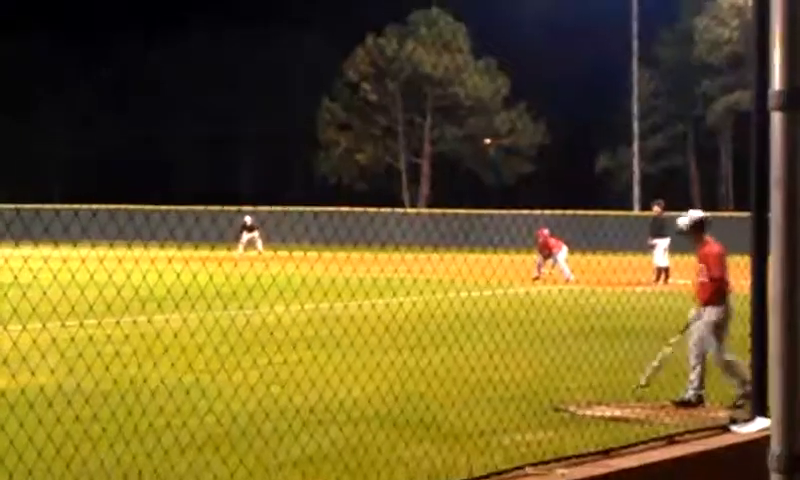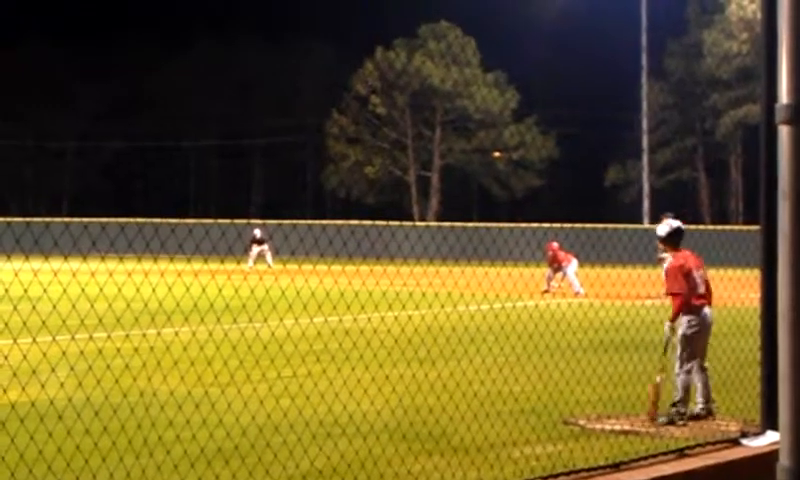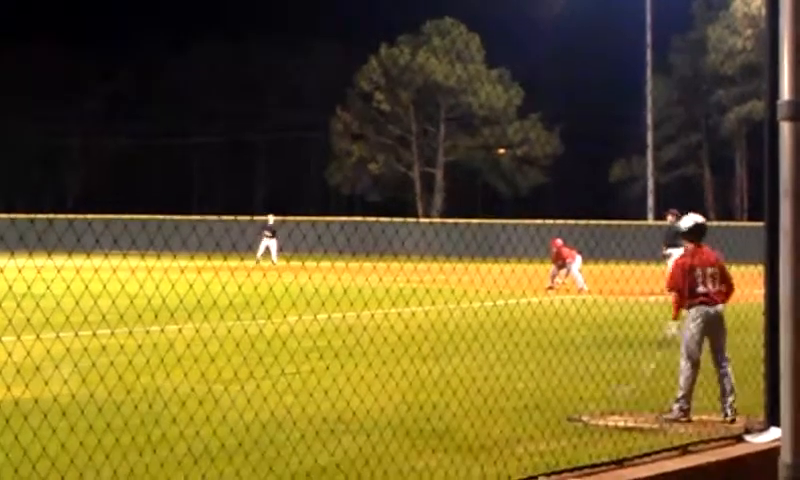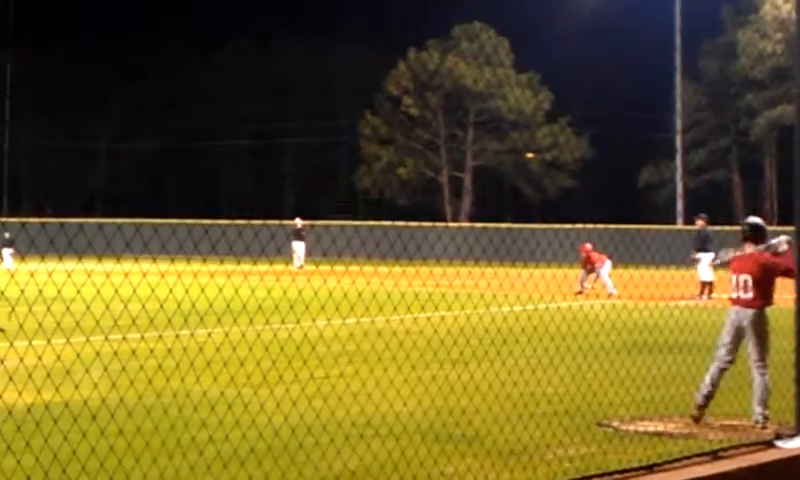
dt=0.7s
person 1, frame 1
left shoulder: (712, 250)
right shoulder: (703, 249)
left elbow: (716, 283)
left wrist: (699, 307)
right wrist: (700, 306)
left hip: (716, 308)
right hip: (707, 307)
left knee: (718, 353)
right knee: (696, 349)
left ankle: (745, 389)
right ankle: (695, 394)
person 1, frame 2
left shoulder: (674, 265)
right shoulder: (693, 257)
left elbow: (681, 297)
right elbow: (707, 287)
left wrist: (671, 321)
left hip: (691, 316)
right hip: (705, 313)
left knee: (683, 365)
right knee: (699, 363)
left ankle: (678, 412)
right ankle: (704, 407)
person 1, frame 3
left shoulder: (683, 261)
right shoulder: (716, 256)
left elbow: (678, 293)
right elbow: (729, 287)
left wrist: (675, 318)
left hip: (697, 312)
right hip: (717, 311)
left knee: (689, 362)
right knee: (722, 361)
left ankle: (682, 409)
right ankle: (729, 409)
person 1, frame 4
left shoulder: (735, 259)
right shoulder: (765, 260)
right elbow: (792, 271)
left wrist: (774, 251)
right wrist: (784, 249)
left hip: (735, 312)
right hip: (755, 315)
left knee: (721, 361)
right knee: (759, 366)
left ankle: (701, 403)
right ankle: (760, 416)
